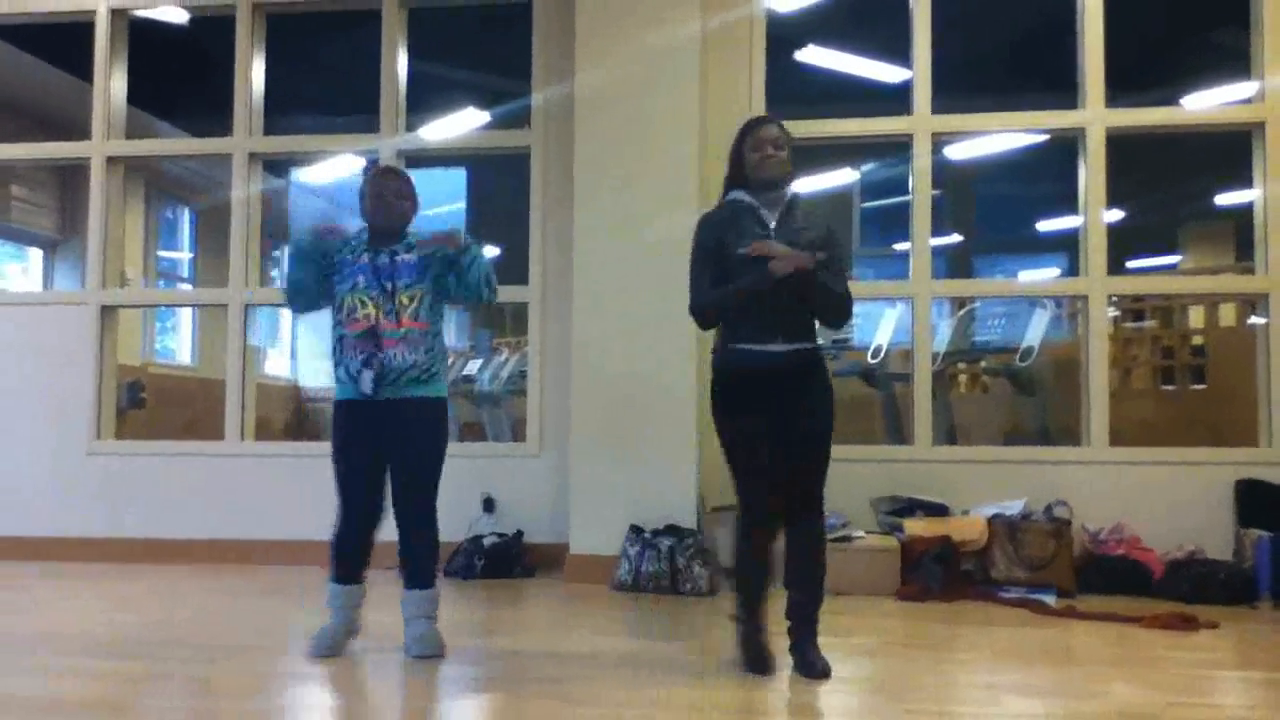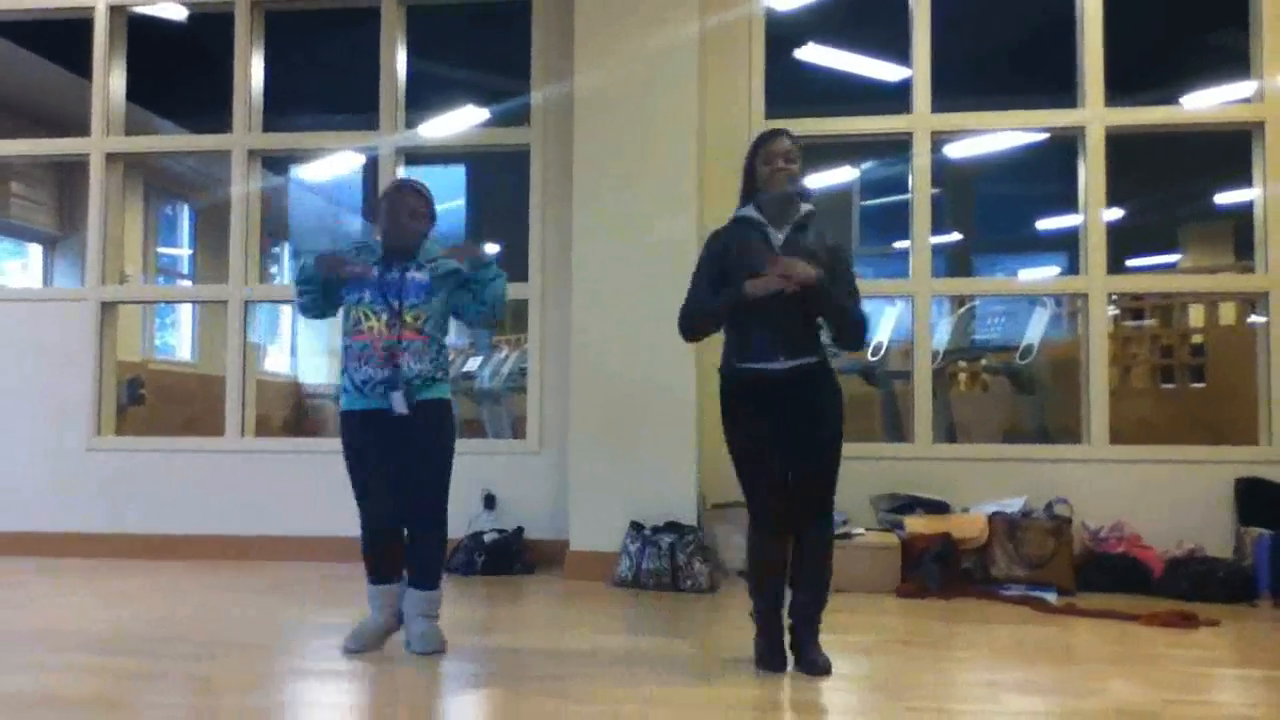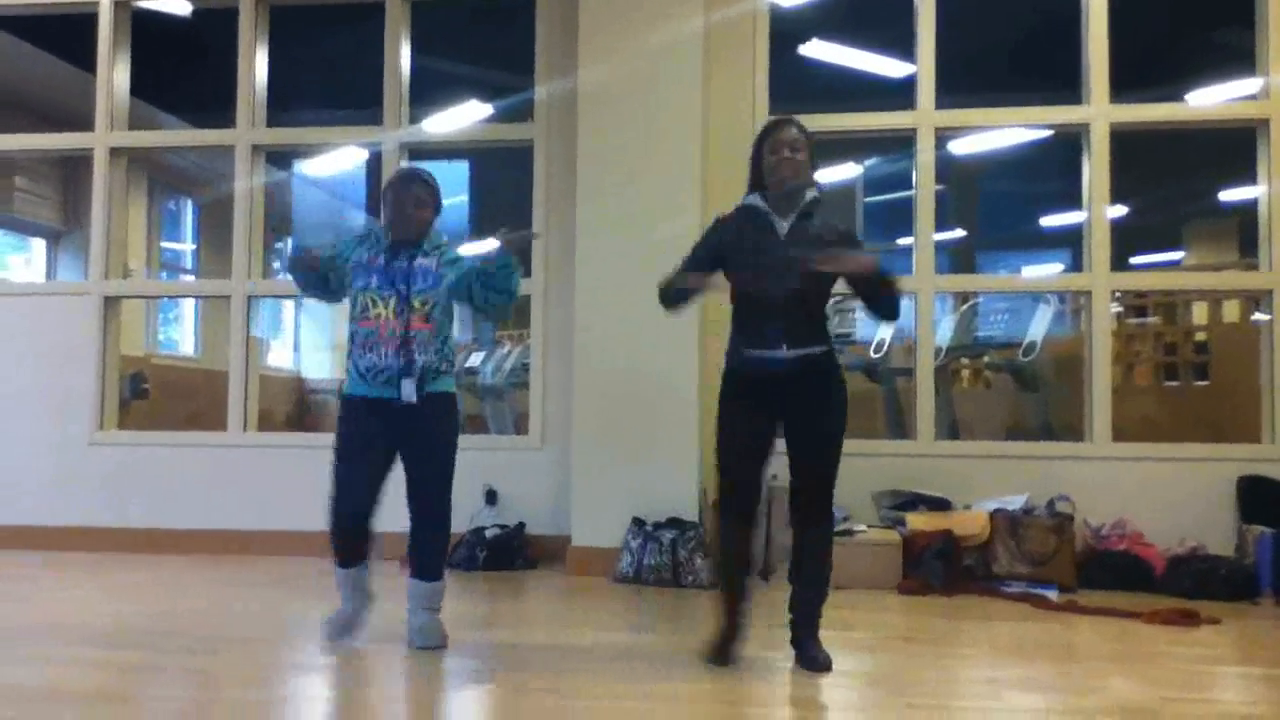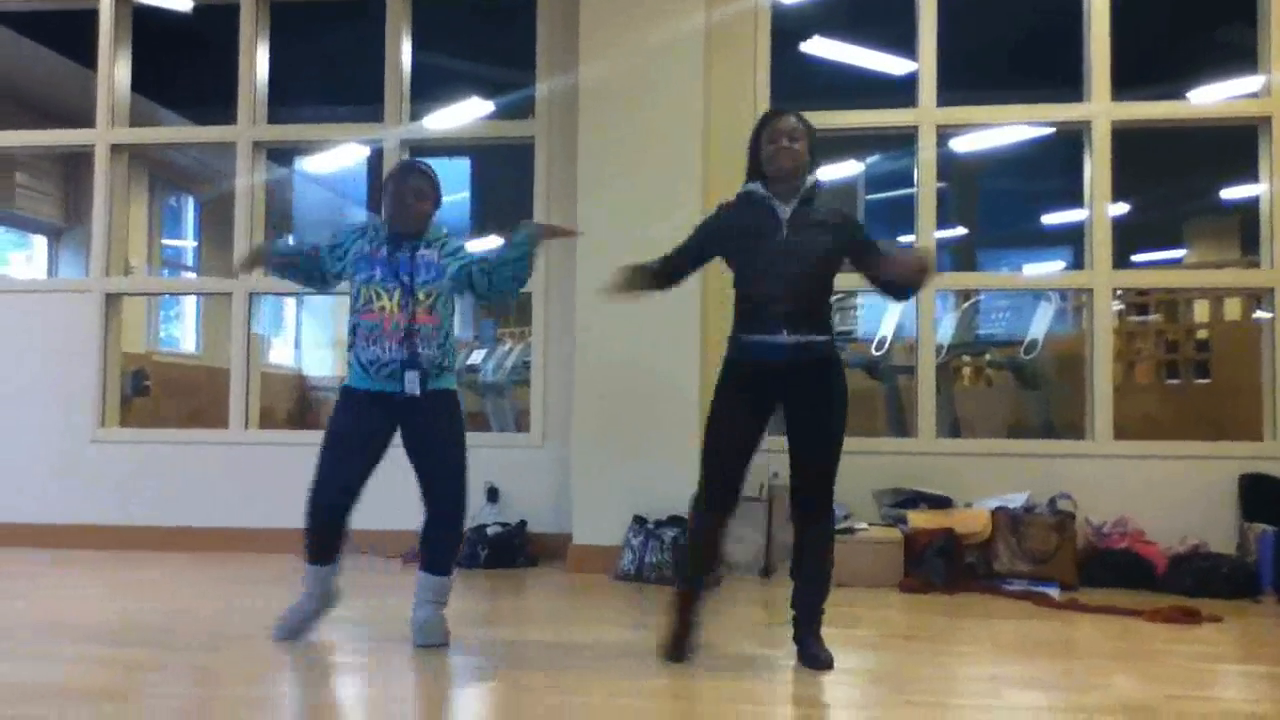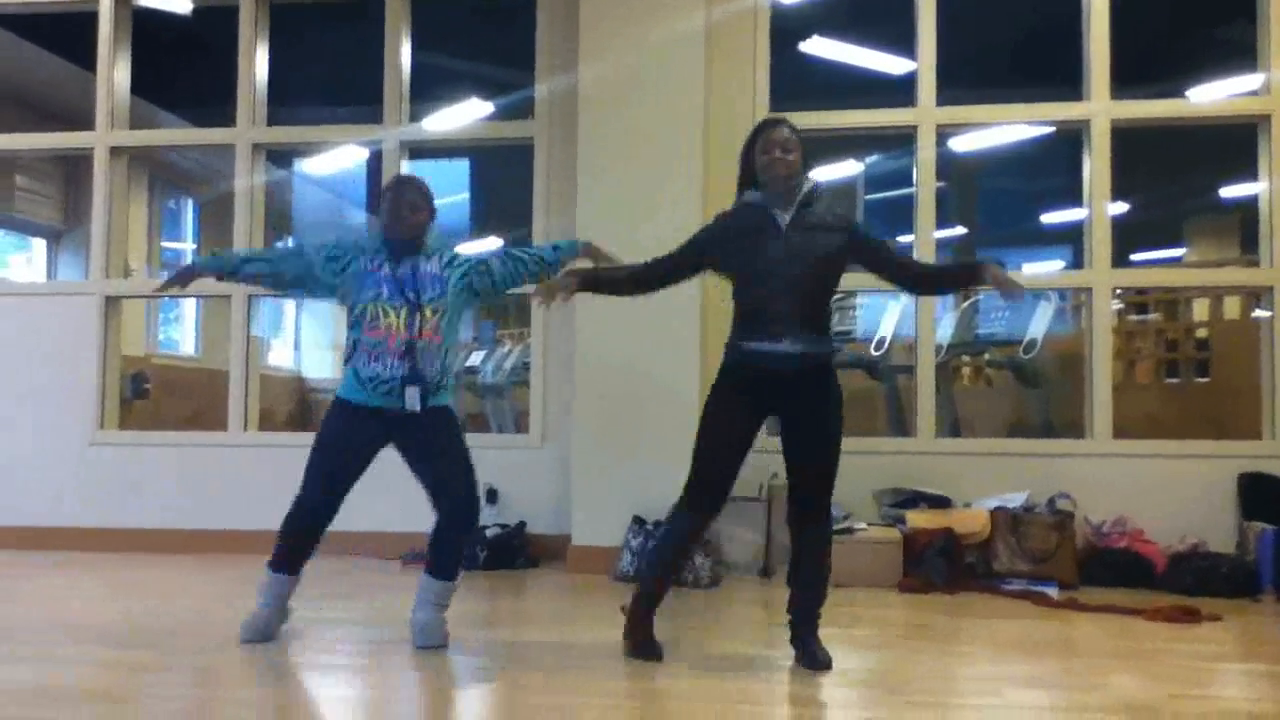
dt=0.1s
person 1, frame 1
left shoulder: (815, 231)
right shoulder: (717, 225)
left elbow: (838, 314)
right elbow: (702, 310)
left wrist: (800, 266)
right wrist: (768, 274)
left hip: (802, 376)
right hip: (738, 376)
left knee: (805, 506)
right knee: (760, 506)
left ankle: (804, 638)
right ankle: (751, 627)
person 1, frame 2
left shoulder: (825, 247)
right shoulder: (727, 242)
left elbow: (853, 336)
right elbow: (691, 325)
left wrist: (817, 284)
right wrist: (744, 293)
left hip: (809, 389)
right hip: (745, 389)
left knee: (813, 514)
right knee: (769, 516)
left ankle: (806, 637)
right ankle: (767, 632)
person 1, frame 3
left shoulder: (833, 234)
right shoulder: (731, 229)
left elbow: (887, 311)
right elbow: (670, 296)
left wrist: (870, 269)
right wrist: (688, 281)
left hip: (815, 380)
right hip: (748, 381)
left knee: (814, 508)
right knee: (737, 505)
left ankle: (806, 633)
right ankle: (730, 623)
person 1, frame 4
left shoulder: (835, 220)
right shoulder: (733, 216)
left elbow: (895, 284)
right elbow: (672, 267)
left wrist: (915, 267)
right wrist: (639, 274)
left hip: (815, 370)
right hip: (748, 367)
left knee: (814, 502)
right knee: (717, 494)
left ankle: (807, 629)
right ankle: (684, 617)
person 1, frame 5
left shoulder: (838, 227)
right shoulder: (731, 227)
left elbow: (913, 277)
right elbow: (658, 273)
left wrist: (979, 271)
right wrist: (581, 279)
left hip: (811, 379)
right hip: (744, 374)
left knee: (811, 507)
right knee: (701, 497)
left ankle: (805, 632)
right ankle: (641, 614)
person 2, frame 1
left shoulder: (433, 257)
right shoulder: (338, 254)
left elbow: (482, 292)
right elbow: (301, 299)
left wrist: (463, 248)
right wrist: (307, 249)
left hip: (420, 401)
right hip: (356, 401)
left knee: (416, 510)
right knee: (358, 511)
left ankle: (421, 620)
right ankle: (342, 615)
person 2, frame 2
left shoulder: (446, 272)
right shoulder: (354, 261)
left elbow: (486, 313)
right elbow: (314, 306)
left wrist: (481, 268)
right wrist: (319, 271)
left hip: (425, 408)
right hip: (363, 411)
left knee: (426, 514)
right knee: (378, 516)
left ankle: (423, 617)
right ankle: (385, 607)
person 2, frame 3
left shoulder: (451, 261)
right shoulder: (358, 250)
left elbow: (498, 297)
right elbow: (323, 286)
left wrist: (504, 258)
right wrist: (303, 263)
left hip: (430, 400)
right hip: (366, 399)
left knee: (430, 506)
right knee: (350, 503)
left ankle: (424, 610)
right ankle: (354, 596)
person 2, frame 4
left shoulder: (453, 255)
right shoulder: (357, 243)
left elbow: (504, 277)
right elbow: (314, 264)
left wrist: (526, 239)
right wrist: (274, 254)
left hip: (433, 396)
right hip: (367, 392)
left knee: (446, 500)
right knee: (331, 492)
left ankle: (429, 607)
right ankle: (316, 589)
person 2, frame 5
left shoulder: (454, 268)
right shoulder: (350, 259)
left elbow: (508, 268)
right elbow: (287, 268)
left wrist: (569, 251)
right wrist: (209, 265)
left hip: (427, 409)
right hip: (360, 406)
left knee: (461, 506)
right knee: (313, 503)
left ankle: (429, 610)
right ankle: (272, 602)
